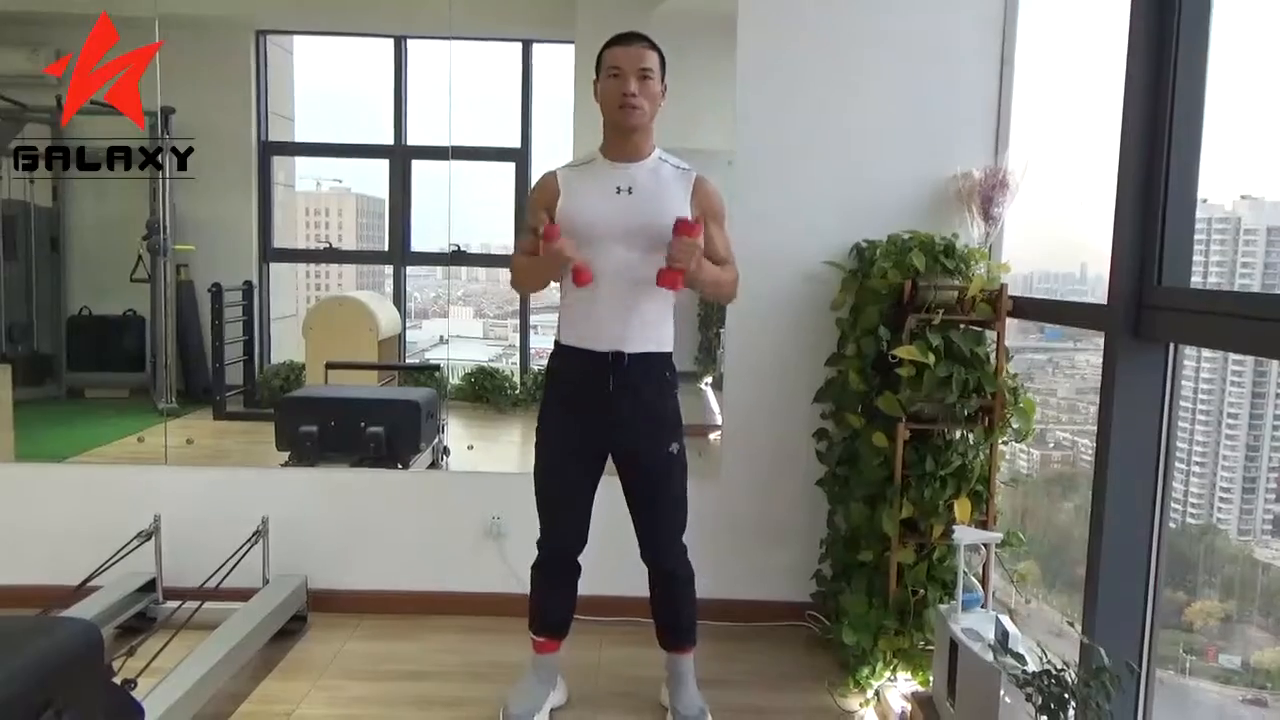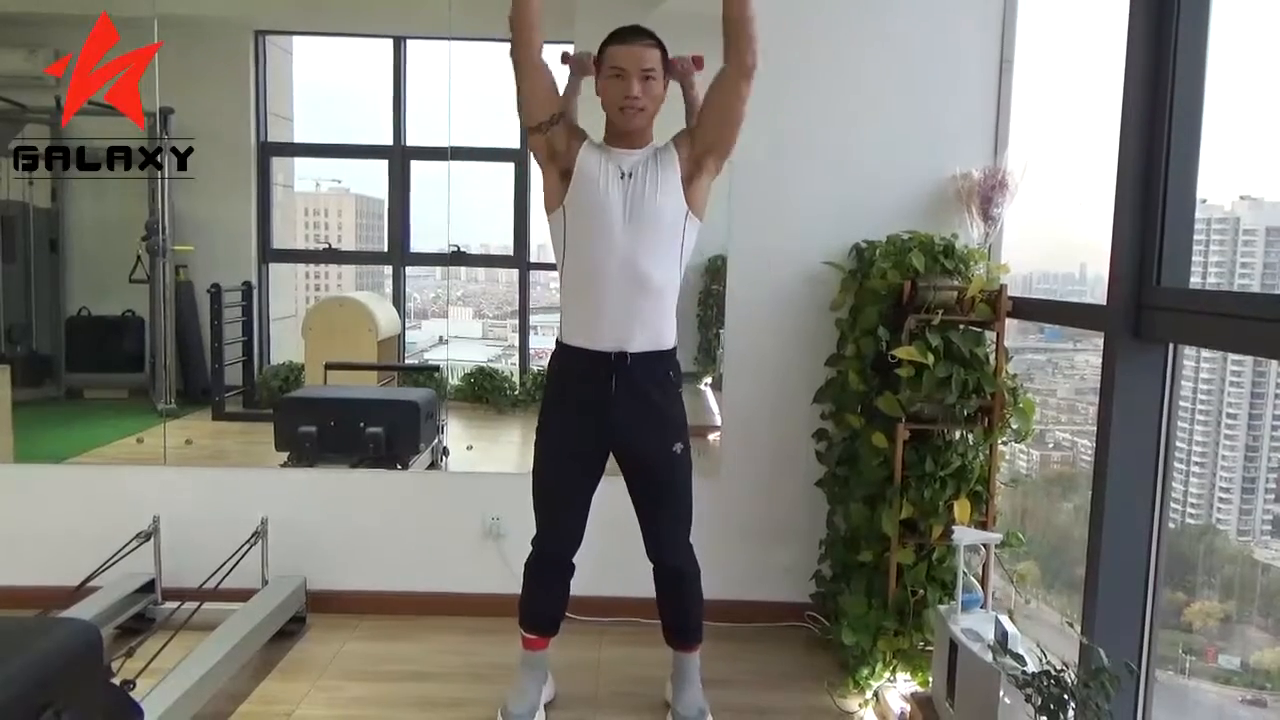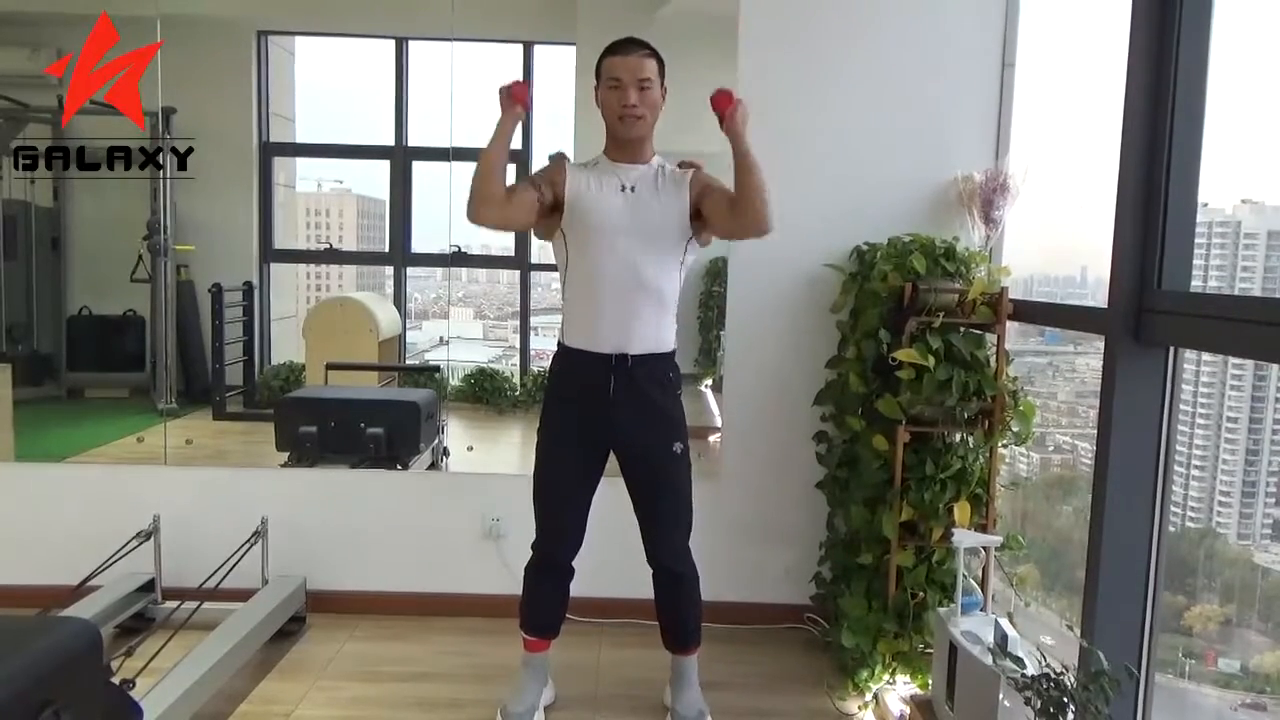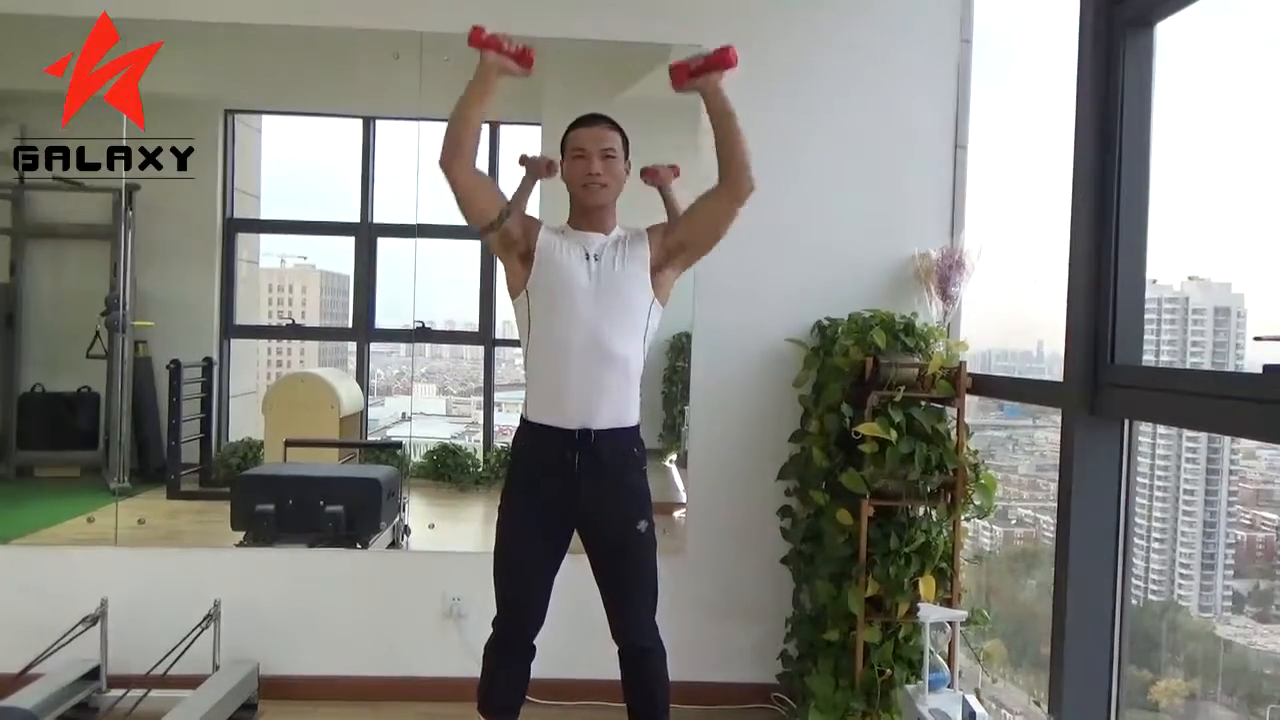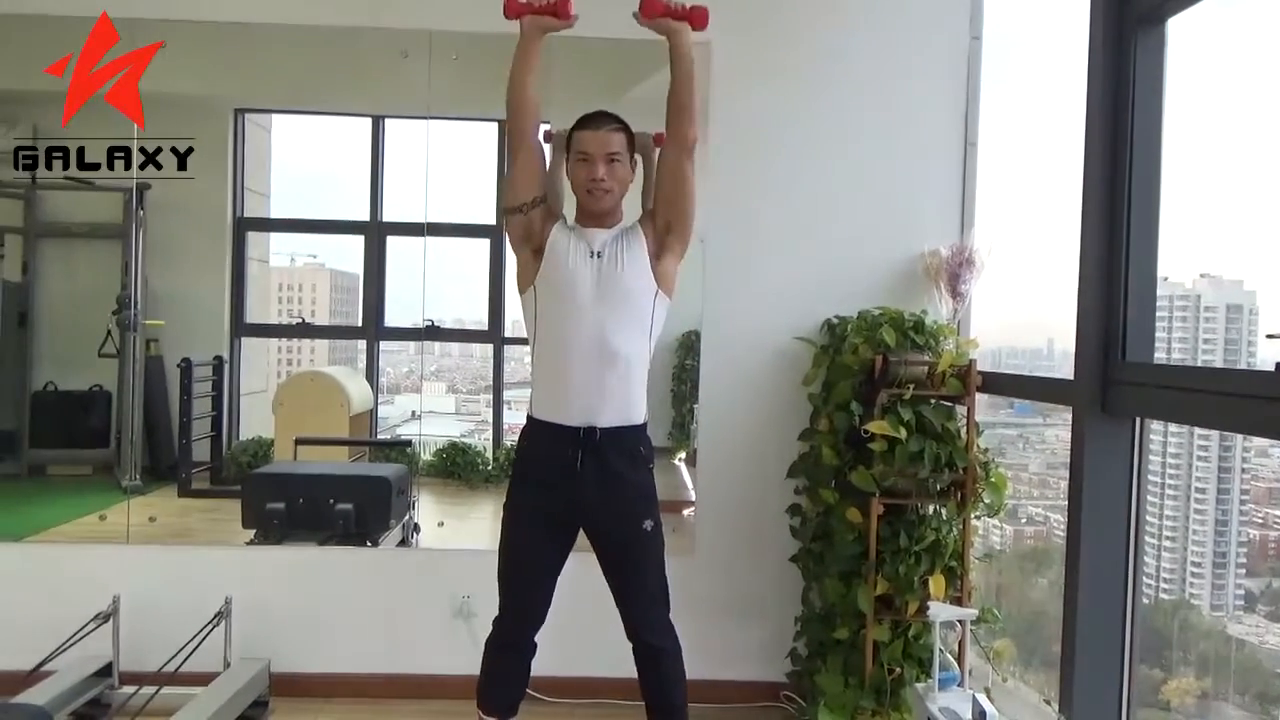
dt=1s
person 1, frame 1
left shoulder: (694, 190)
right shoulder: (557, 186)
left elbow: (729, 284)
right elbow: (519, 274)
left wrist: (697, 266)
right wrist: (545, 265)
left hip: (650, 381)
right hip: (573, 378)
left knee: (665, 545)
right knee: (559, 541)
person 1, frame 2
left shoulder: (690, 164)
right shoulder: (567, 157)
left elbow: (741, 66)
left hip: (652, 378)
right hip: (576, 375)
left knee: (671, 546)
right knee: (553, 540)
person 1, frame 3
left shoulder: (690, 187)
right shoulder: (563, 181)
left elbow: (756, 223)
right elbow: (486, 212)
left wrist: (738, 137)
right wrist: (506, 126)
left hip: (652, 381)
right hip: (576, 378)
left knee: (670, 547)
right knee: (554, 542)
person 1, frame 4
left shoulder: (655, 252)
right shoulder: (528, 245)
left elbow: (738, 184)
right elbow: (456, 162)
left wrist: (712, 92)
right wrist: (488, 73)
left hip: (618, 457)
right hip: (540, 454)
left knee: (637, 630)
right knee: (514, 625)
person 1, frame 5
left shoulder: (656, 245)
right shoulder: (538, 238)
left elbow: (685, 139)
right elbow: (521, 129)
left hip: (623, 455)
right hip: (545, 452)
left knee: (651, 625)
right knee: (515, 623)
